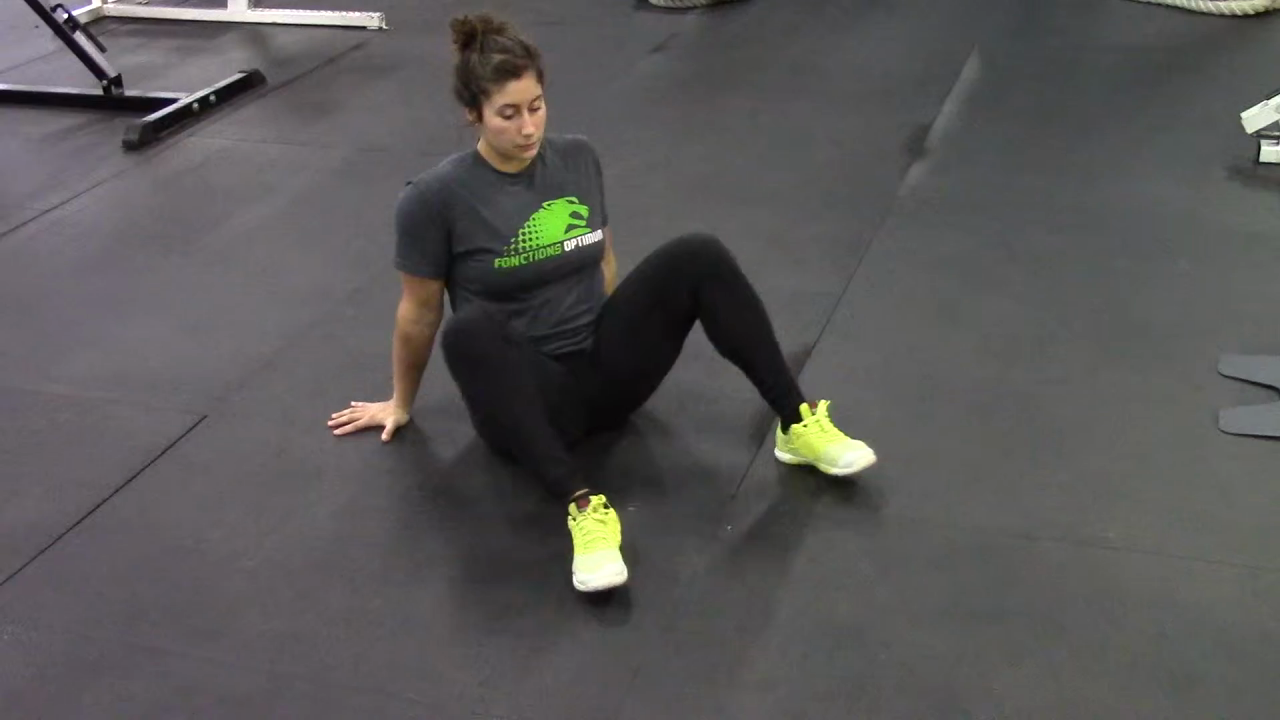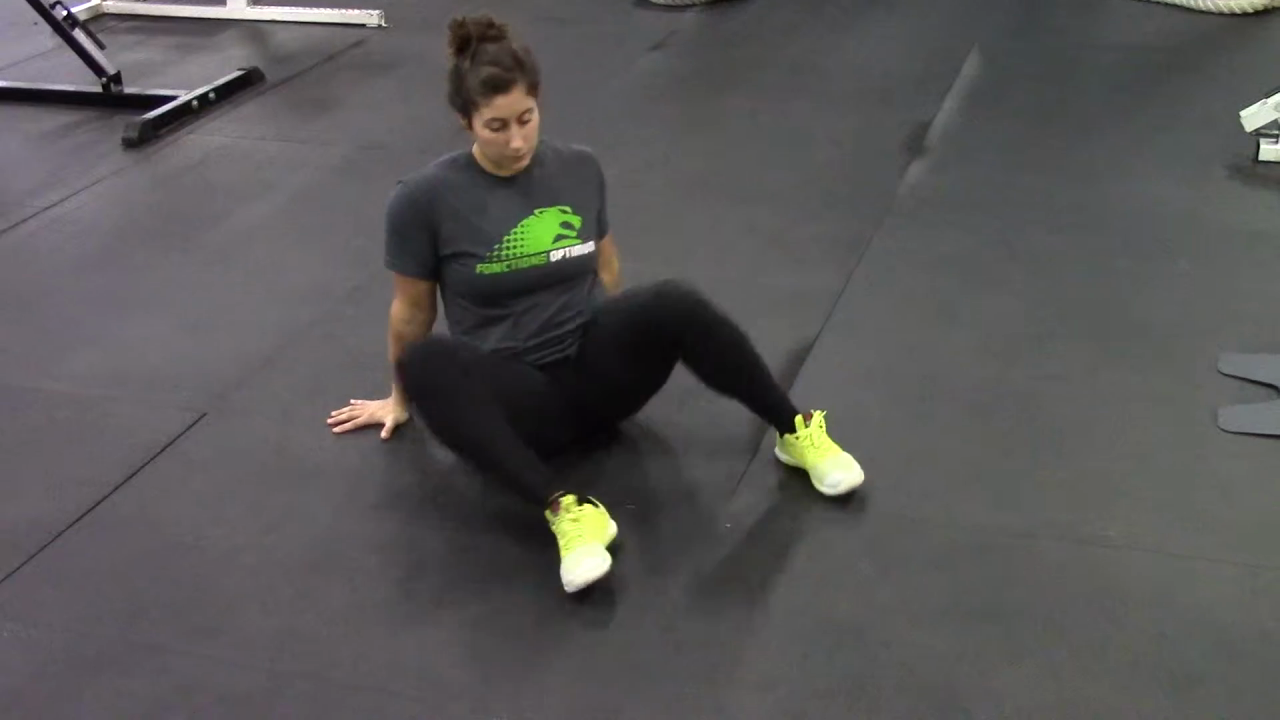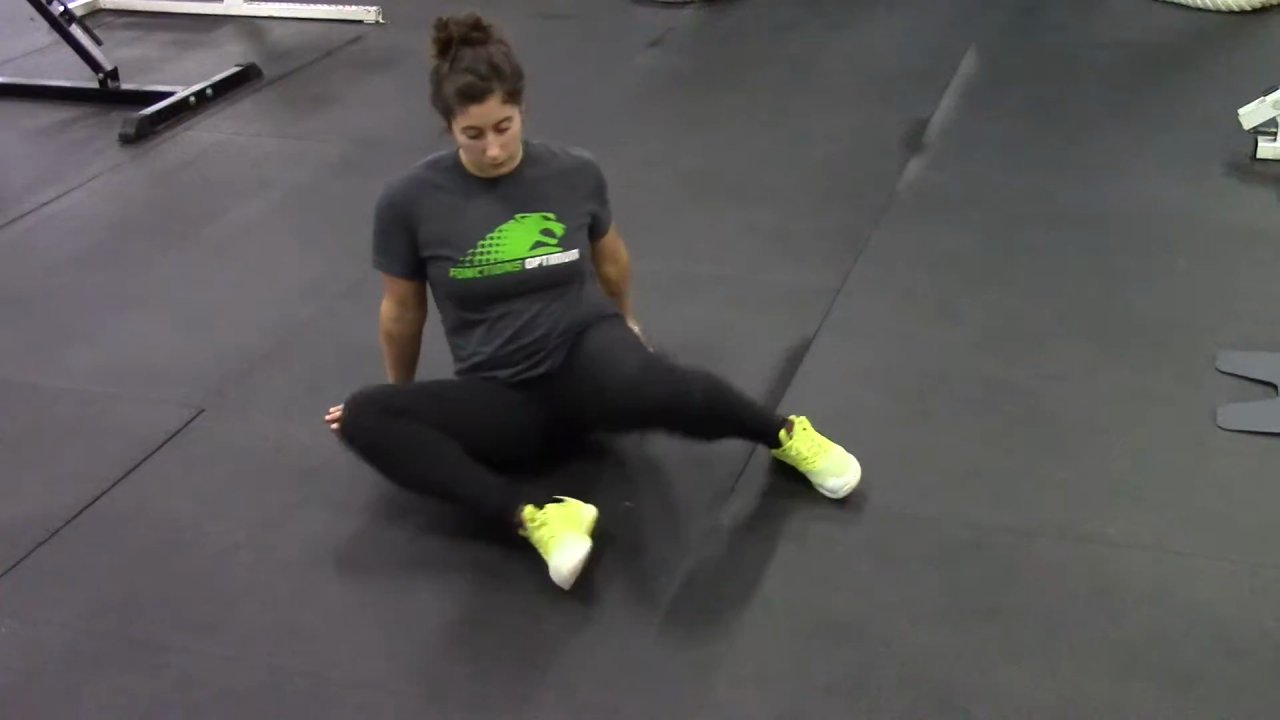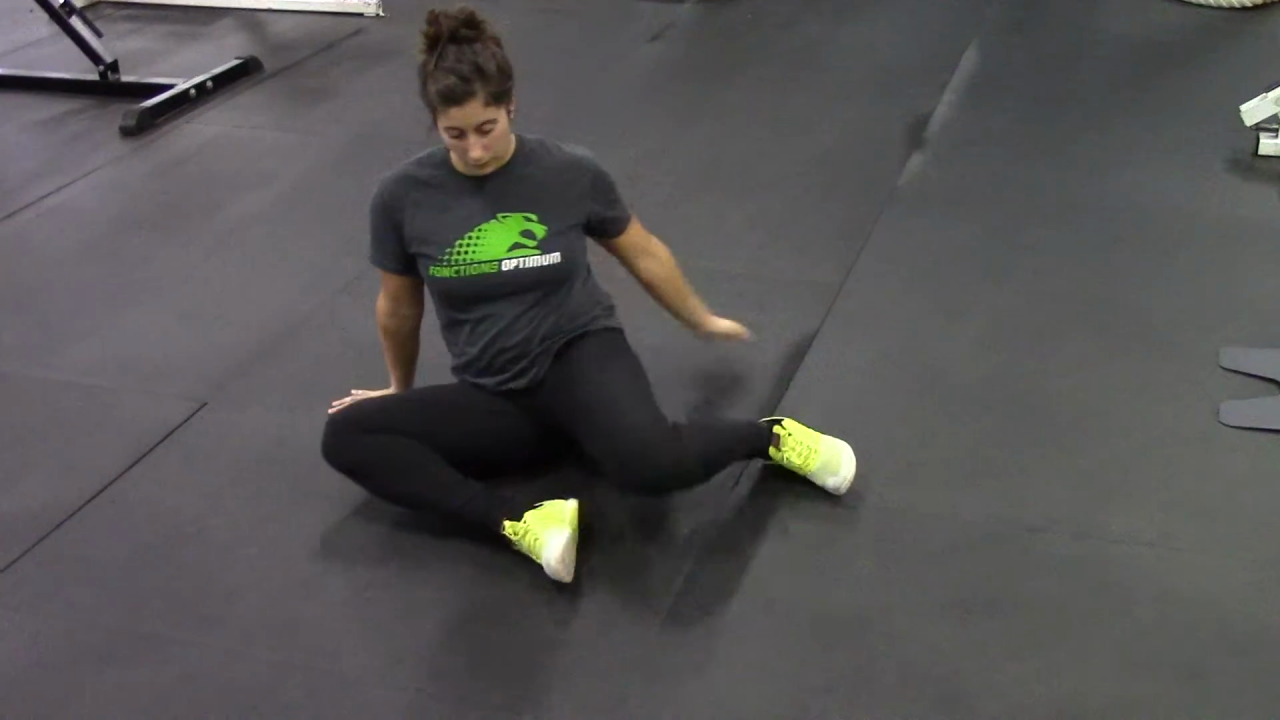
dt=0.2s
person 1, frame 1
left shoulder: (578, 157)
right shoulder: (436, 197)
right elbow: (419, 312)
right wrist: (401, 403)
left hip: (607, 370)
right hip: (526, 393)
left knee: (699, 256)
right knee: (470, 330)
left ankle: (798, 424)
right ankle: (582, 505)
person 1, frame 2
left shoulder: (579, 167)
right shoulder: (425, 198)
right elbow: (412, 312)
right wrist: (401, 400)
left hip: (599, 372)
right hip: (518, 399)
left knee: (673, 305)
right knee: (423, 361)
left ankle: (795, 429)
right ankle: (563, 507)
person 1, frame 3
left shoulder: (574, 172)
right shoulder: (410, 200)
right elbow: (401, 311)
left wrist: (624, 317)
right wrist: (399, 395)
left hip: (584, 367)
right hip: (502, 401)
left knee: (651, 392)
right knee: (361, 419)
left ankle: (784, 434)
right ankle: (534, 516)
person 1, frame 4
left shoulder: (572, 173)
right shoulder: (403, 194)
left elbow: (643, 254)
right elbow: (398, 306)
left wrist: (703, 320)
right wrist: (400, 387)
left hip: (578, 355)
right hip: (493, 401)
left knee: (649, 462)
right knee: (346, 436)
left ankle: (770, 436)
right ankle: (517, 520)
